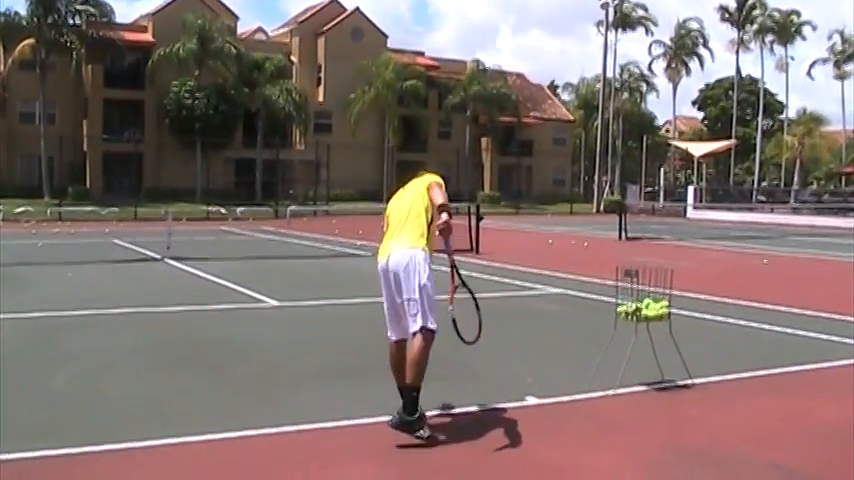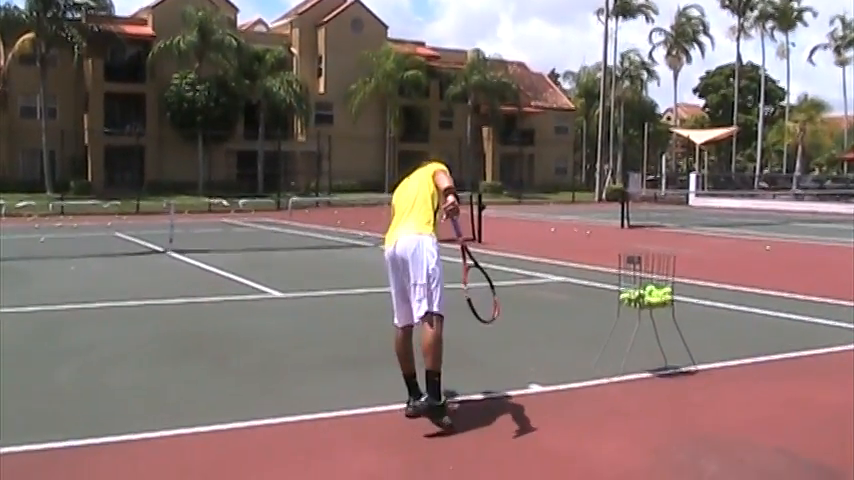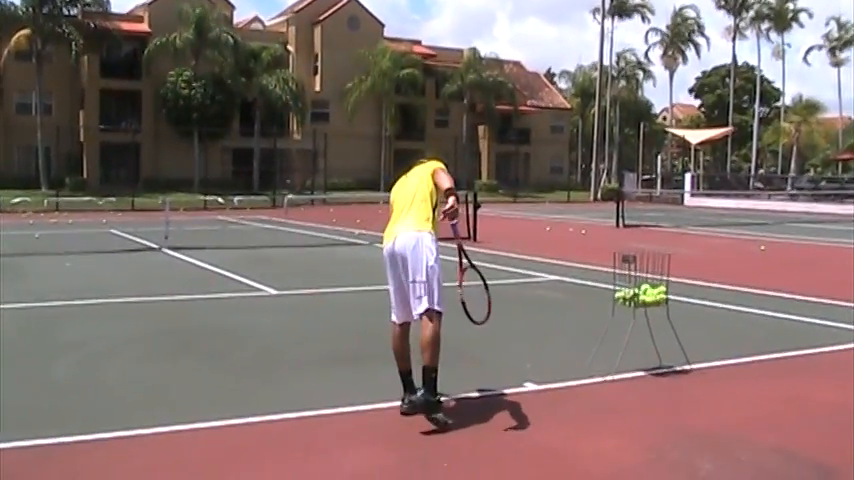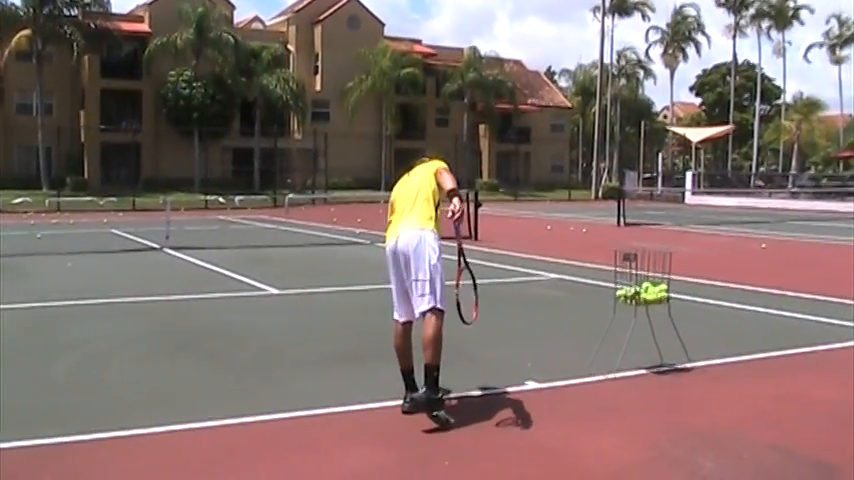
dt=0.2s
person 1, frame 1
left shoulder: (396, 198)
right shoulder: (429, 181)
right elbow: (437, 190)
right wrist: (444, 212)
left hip: (386, 257)
right hip: (411, 254)
left knee: (398, 337)
right knee: (423, 331)
left ankle: (409, 408)
right ankle: (408, 412)
person 1, frame 2
left shoulder: (401, 187)
right shoulder: (433, 169)
right elbow: (442, 176)
right wrist: (451, 194)
left hip: (392, 244)
right hip: (418, 240)
left knee: (403, 324)
right knee: (432, 317)
left ankle: (414, 397)
right ankle: (432, 397)
person 1, frame 3
left shoulder: (399, 184)
right shoulder: (431, 167)
right elbow: (442, 175)
right wrist: (451, 196)
left hip: (391, 241)
right hip: (417, 237)
left knee: (400, 320)
right knee: (431, 313)
left ankle: (409, 394)
right ankle: (428, 394)
person 1, frame 4
left shoulder: (400, 184)
right shoulder: (434, 166)
right elbow: (445, 176)
right wrist: (455, 198)
left hip: (393, 240)
right hip: (419, 235)
left knee: (402, 318)
right knee: (433, 311)
left ankle: (411, 392)
right ankle: (430, 392)
